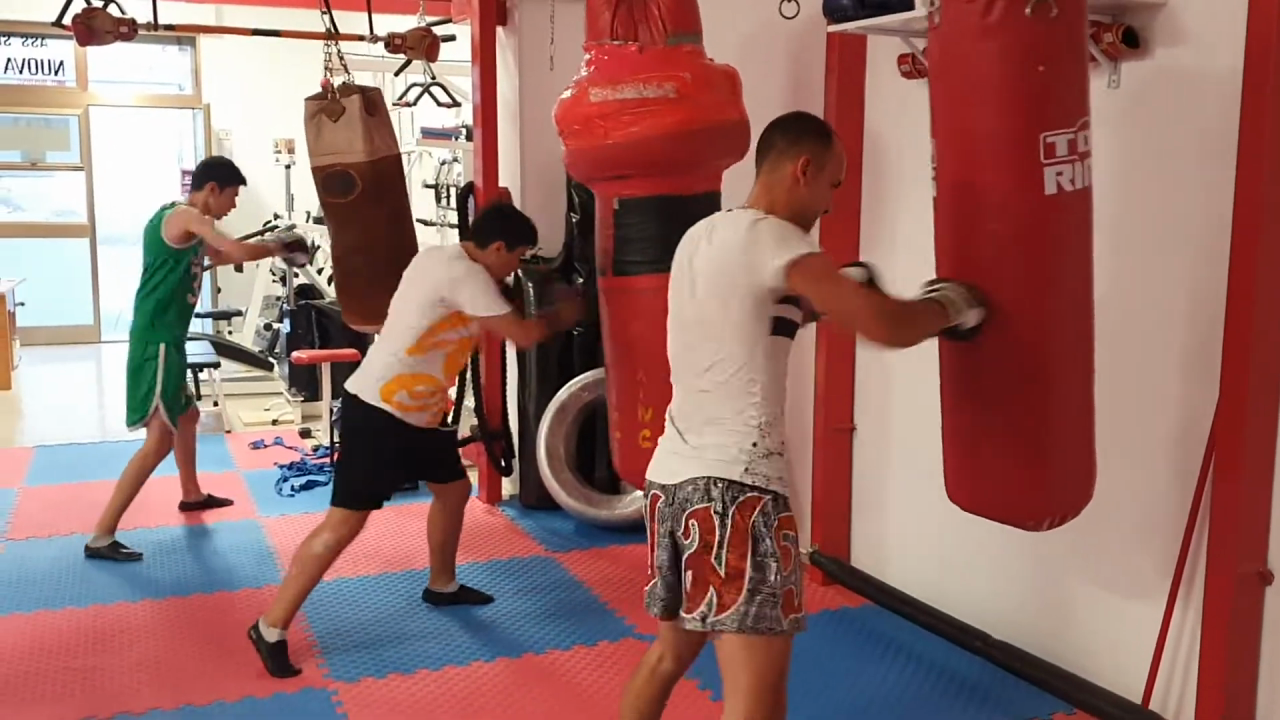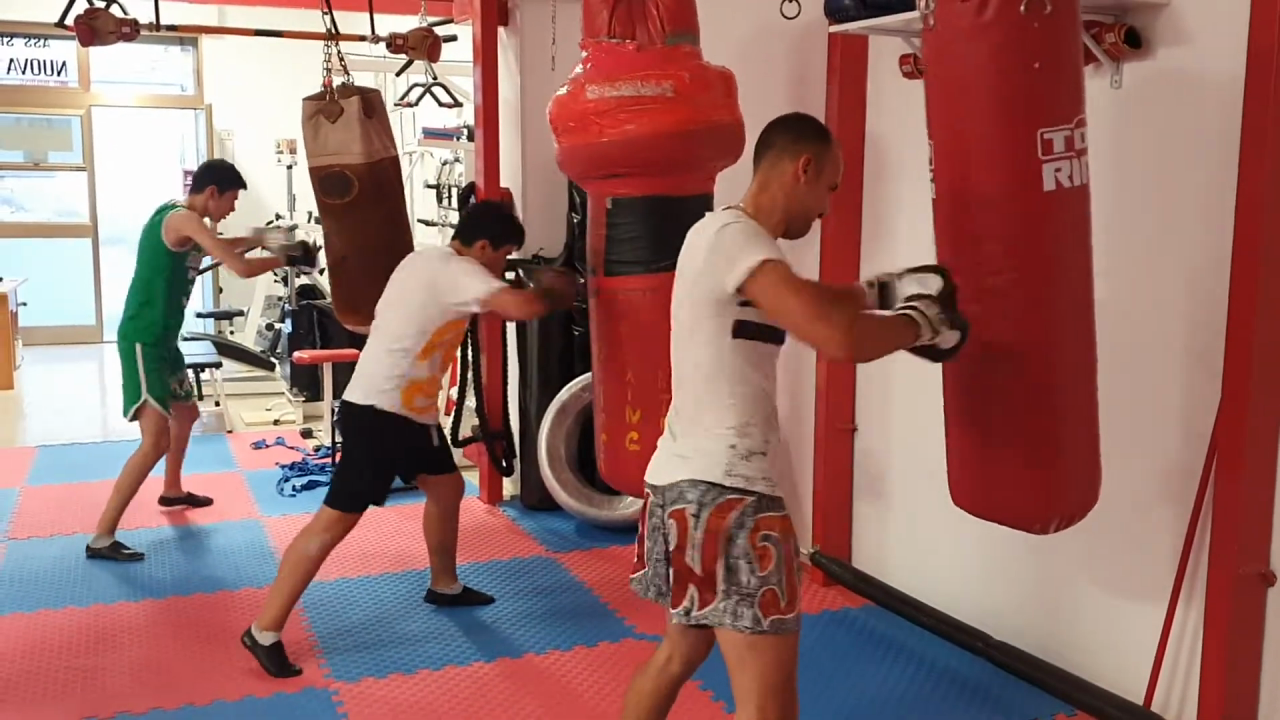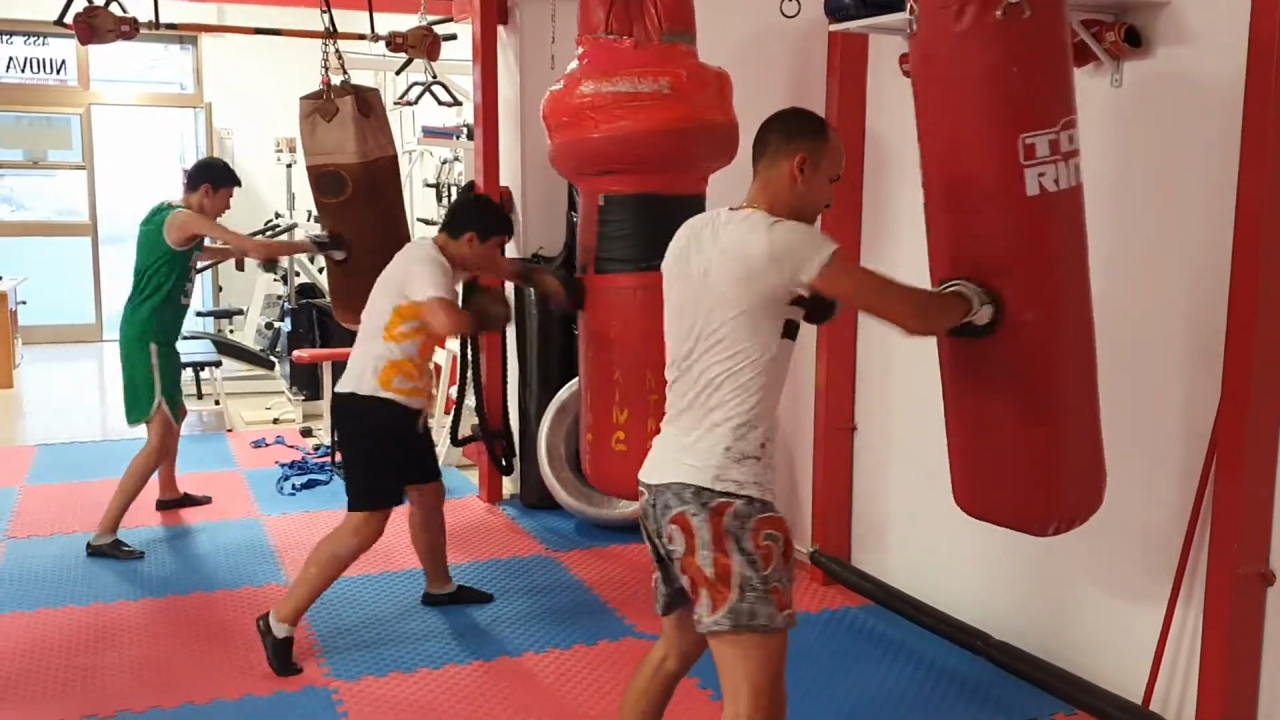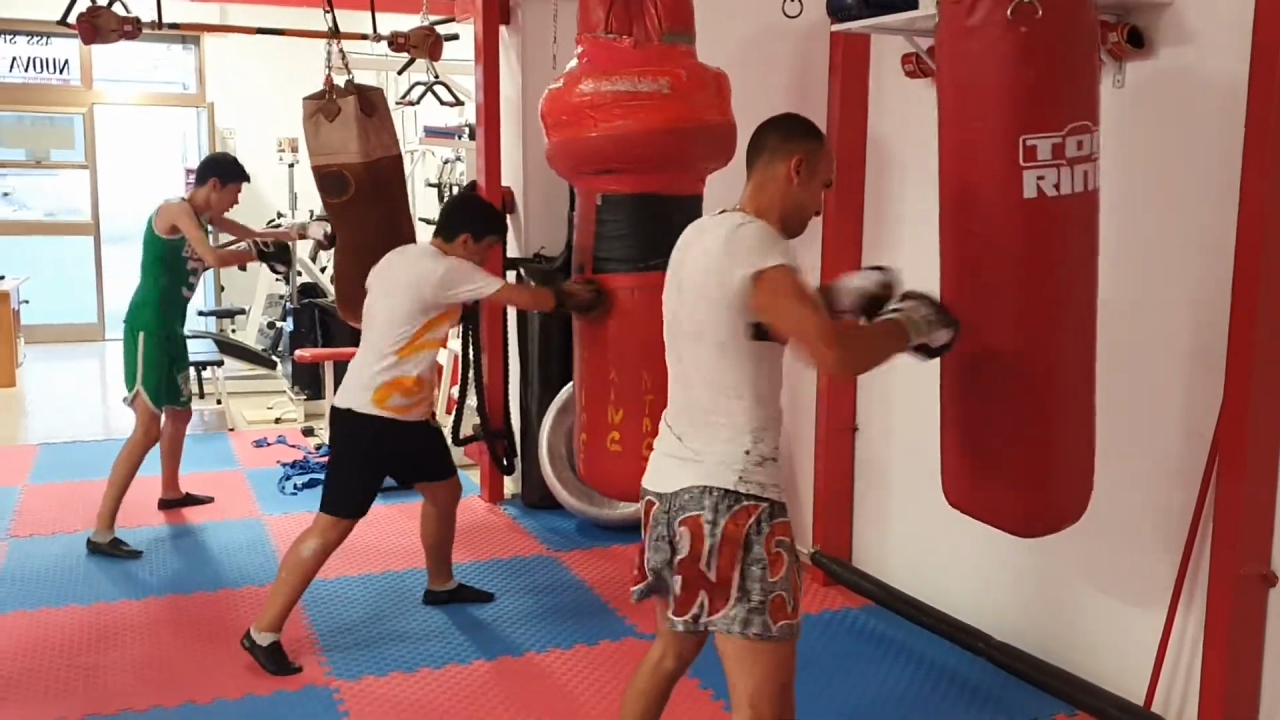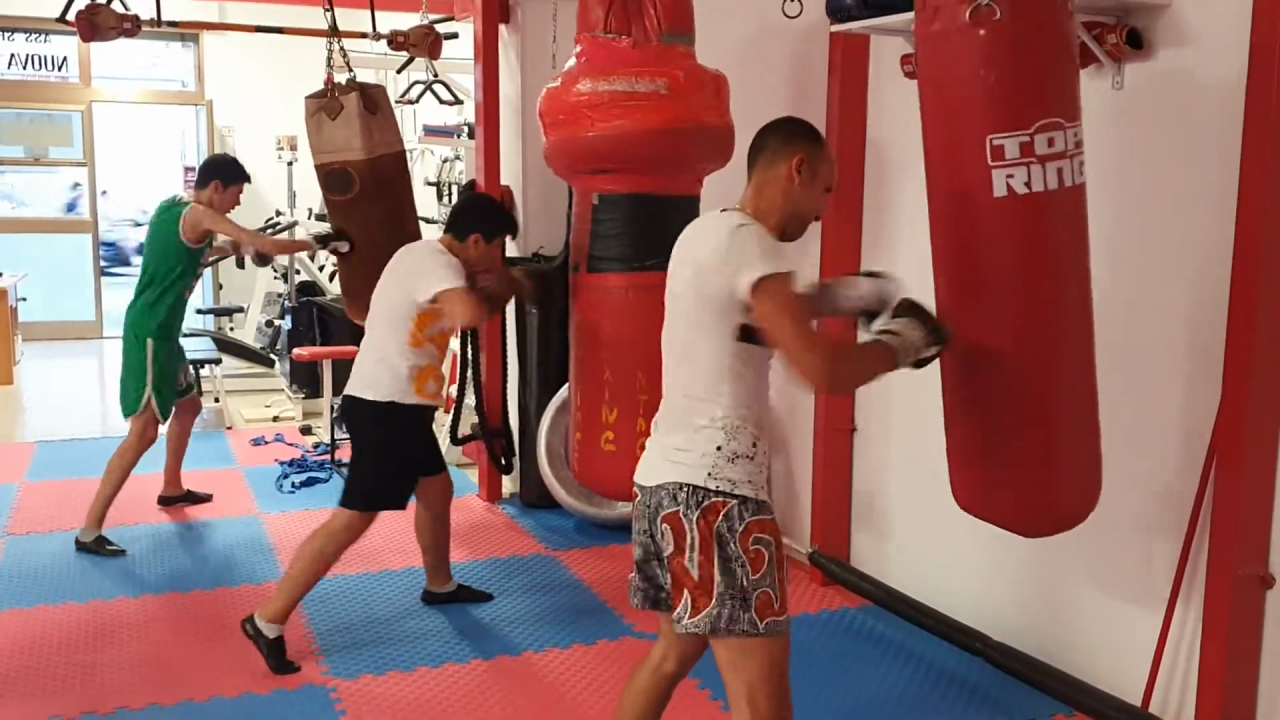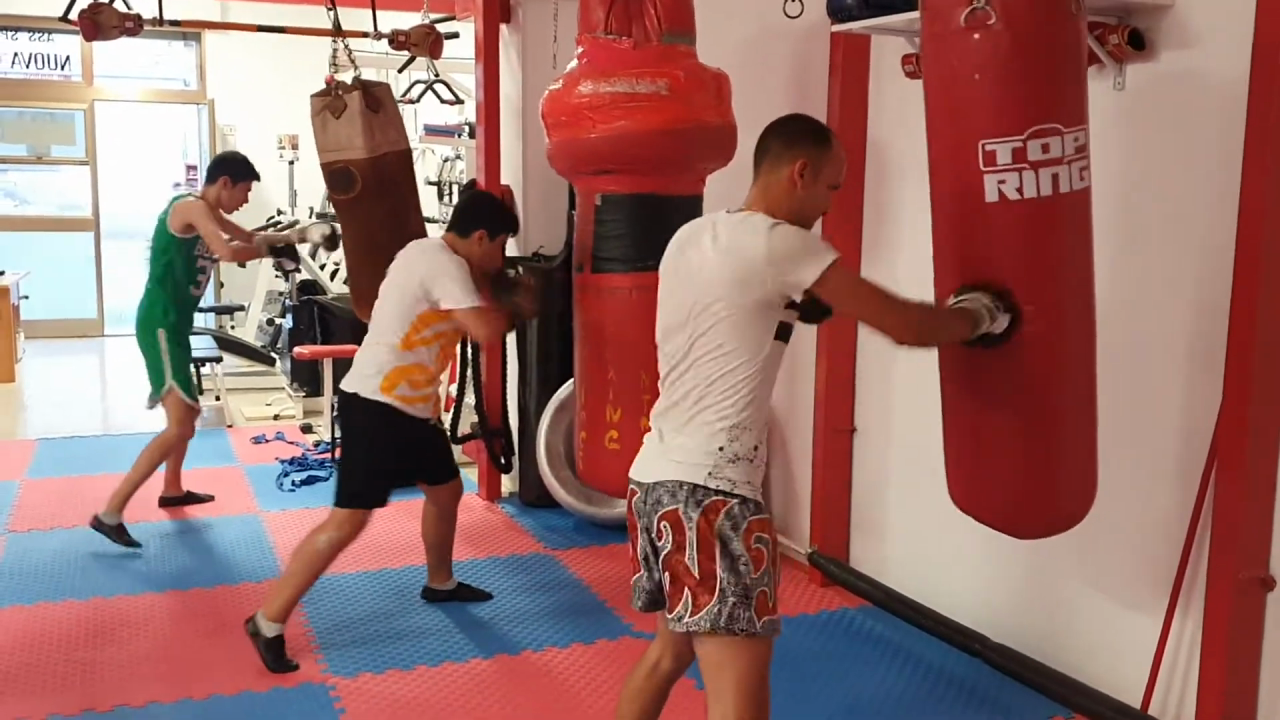
dt=0.2s
person 1, frame 1
left shoulder: (700, 237)
right shoulder: (764, 238)
right elbow: (883, 324)
left wrist: (828, 291)
right wrist: (954, 304)
left hip: (674, 478)
right hip: (732, 489)
left knee: (672, 648)
person 1, frame 2
left shoulder: (710, 232)
right shoulder: (737, 239)
left elbow: (802, 307)
right elbow: (840, 339)
left wrist: (895, 287)
right wrist: (924, 319)
left hip: (674, 477)
right hip: (724, 490)
left knee: (680, 650)
person 1, frame 3
left shoulder: (692, 236)
right shoulder: (778, 239)
right elbow: (905, 312)
left wrist: (812, 292)
right wrist: (972, 302)
left hip: (672, 475)
right hip: (723, 491)
left knee: (675, 648)
person 1, frame 4
left shoulder: (695, 238)
right shoulder: (752, 242)
right elbow: (834, 352)
right wrist: (911, 321)
left hip: (668, 483)
right hip: (729, 497)
left knee: (673, 647)
person 1, frame 5
left shoulder: (703, 234)
right shoulder: (749, 243)
right elbow: (824, 369)
left wrist: (841, 294)
right wrist: (903, 338)
left hip: (665, 477)
right hip: (712, 489)
left knee: (677, 648)
person 1, frame 6
left shoulder: (689, 237)
right shoulder: (779, 242)
right elbow: (902, 325)
left wrist: (826, 291)
right wrist: (977, 311)
left hip: (662, 474)
right hip: (711, 488)
left knee: (672, 647)
person 2, frame 1
left shoulder: (440, 258)
right shoulder: (466, 275)
right elbow: (521, 335)
right wrist: (559, 318)
left hip: (420, 412)
right hip: (378, 411)
left knee: (454, 491)
right knee: (346, 521)
left ankle: (442, 584)
right ankle: (271, 628)
person 2, frame 2
left shoulder: (427, 260)
right shoulder: (458, 271)
right elbow: (522, 307)
right wrist: (553, 291)
left hip: (409, 409)
right hip: (376, 411)
left knee: (446, 489)
right knee: (335, 521)
left ankle: (444, 586)
right ankle: (264, 631)
person 2, frame 3
left shoulder: (437, 253)
right shoulder: (429, 262)
left elbow: (493, 267)
right elbow: (446, 322)
left wrist: (543, 280)
right wrist: (492, 315)
left hip: (398, 402)
right hip: (371, 404)
left knee: (430, 497)
right knee: (366, 524)
left ankle: (440, 586)
right ankle: (279, 622)
person 2, frame 4
left shoulder: (396, 259)
right shoulder: (445, 270)
right elbow: (527, 299)
right wrist: (576, 296)
left hip: (409, 410)
right hip: (368, 417)
left knee: (445, 490)
right knee: (333, 527)
left ankle: (441, 584)
right ankle: (265, 632)
person 2, frame 5
left shoulder: (418, 253)
right shoulder: (438, 262)
right elbow: (466, 314)
left wrist: (499, 281)
right wrist: (495, 291)
left hip: (400, 405)
right hip: (382, 406)
left knee: (436, 491)
right knee: (353, 519)
left ankle: (440, 584)
right ankle: (267, 622)
person 2, frame 6
left shoulder: (427, 251)
right shoulder: (443, 264)
right elbow: (486, 330)
left wrist: (499, 279)
right wrist: (516, 307)
left hip: (412, 406)
right hip: (375, 406)
left knee: (446, 491)
right knee: (347, 519)
left ankle: (440, 582)
right ankle: (267, 623)
person 3, frame 1
left shoulder: (176, 215)
right shoulder: (185, 217)
left elbow: (208, 256)
right elbow: (240, 253)
right wrist: (283, 247)
left hip: (166, 338)
right hip: (157, 341)
left knee: (187, 417)
right knee: (159, 442)
left ankle: (192, 494)
right ankle: (101, 537)
person 3, frame 2
left shoulder: (181, 215)
right shoulder: (183, 219)
left elbow: (221, 247)
right elbow: (239, 268)
left wrist: (254, 238)
right wrist: (287, 258)
left hip: (161, 335)
right hip: (144, 338)
left knee: (183, 411)
right knee: (155, 437)
left ankle: (173, 490)
right ankle: (102, 537)
person 3, frame 3
left shoulder: (168, 213)
right shoulder: (187, 219)
left elbow: (194, 254)
right elbow: (254, 250)
left wrist: (229, 249)
right wrist: (310, 244)
left hip: (155, 335)
right hip: (148, 339)
left knee: (172, 418)
right knee: (160, 437)
left ankle: (169, 492)
right ankle: (104, 536)
person 3, frame 4
left shoulder: (199, 213)
right shoulder: (176, 210)
left elbow: (252, 235)
right elbow: (212, 256)
left wrist: (288, 233)
right wrist: (258, 251)
left hip: (170, 329)
right hip: (148, 330)
left knee: (179, 413)
right knee: (149, 428)
left ankle: (171, 491)
right ankle: (102, 532)
person 3, frame 5
left shoulder: (176, 206)
right shoulder: (200, 214)
right elbow: (256, 243)
left wrist: (223, 247)
right wrist: (319, 242)
left hip: (162, 330)
right hip: (150, 332)
left knee: (189, 405)
right knee: (142, 431)
left ankle: (172, 488)
right ankle: (90, 531)
person 3, frame 6
left shoulder: (199, 211)
right shoulder: (190, 208)
left elbow: (245, 240)
right elbow: (229, 251)
left wrist: (286, 236)
right wrist: (282, 244)
left hip: (176, 326)
right hip: (162, 326)
left knee: (186, 413)
right knee: (180, 424)
left ankle: (172, 490)
right ankle: (110, 513)
